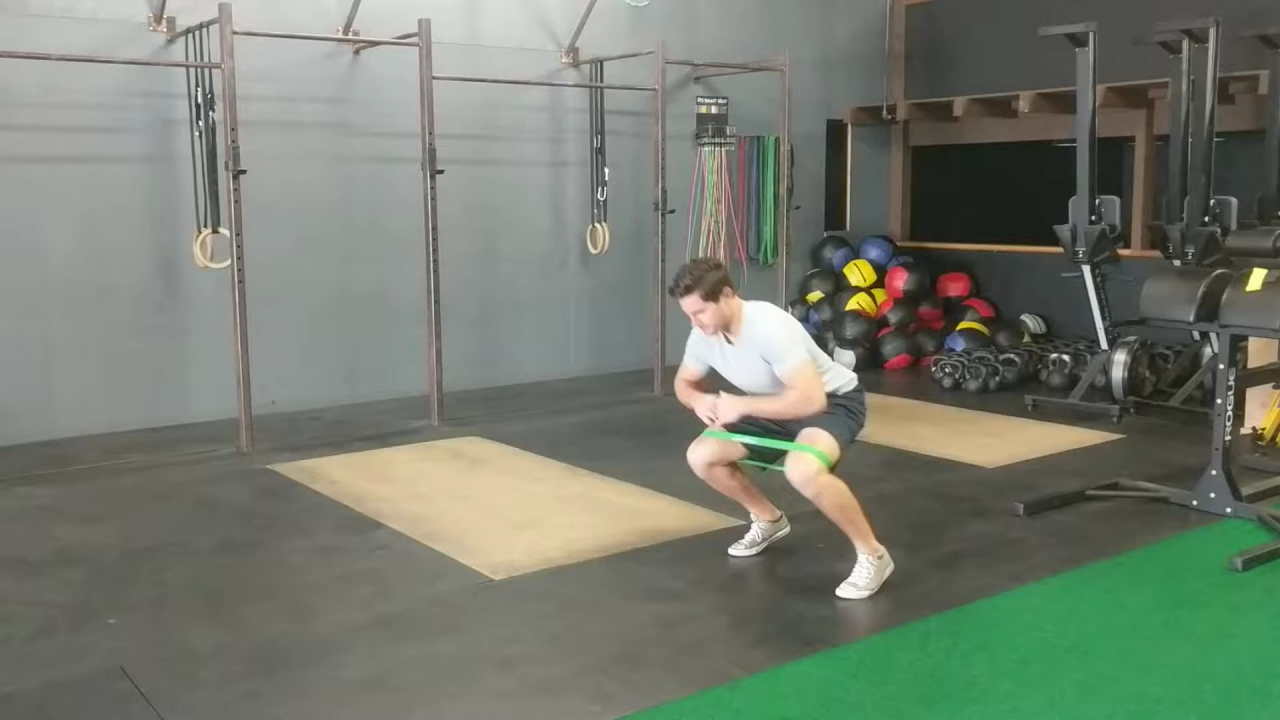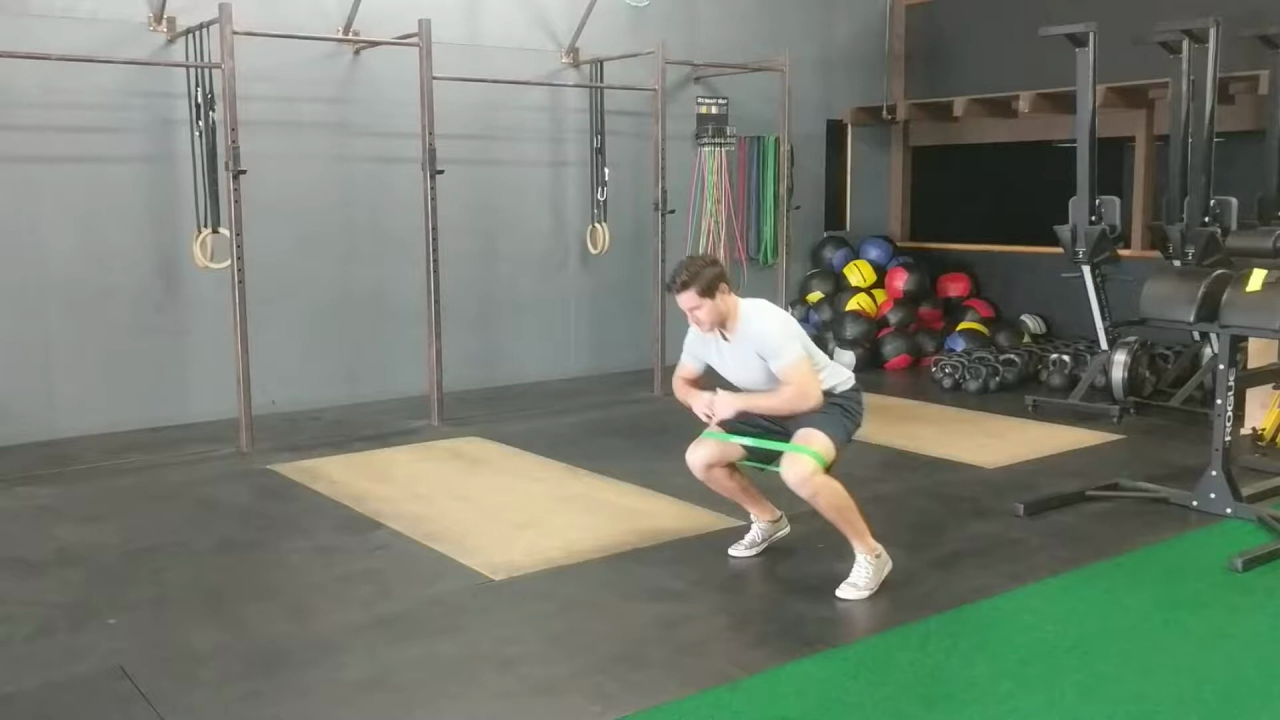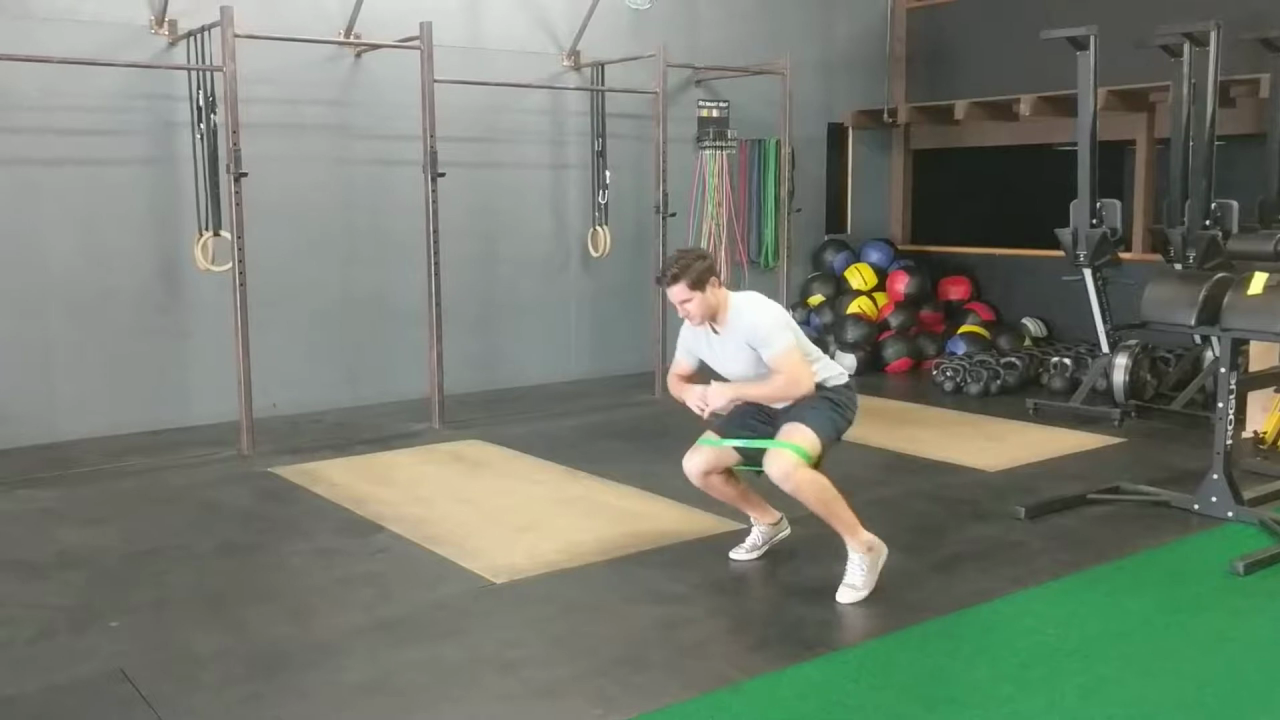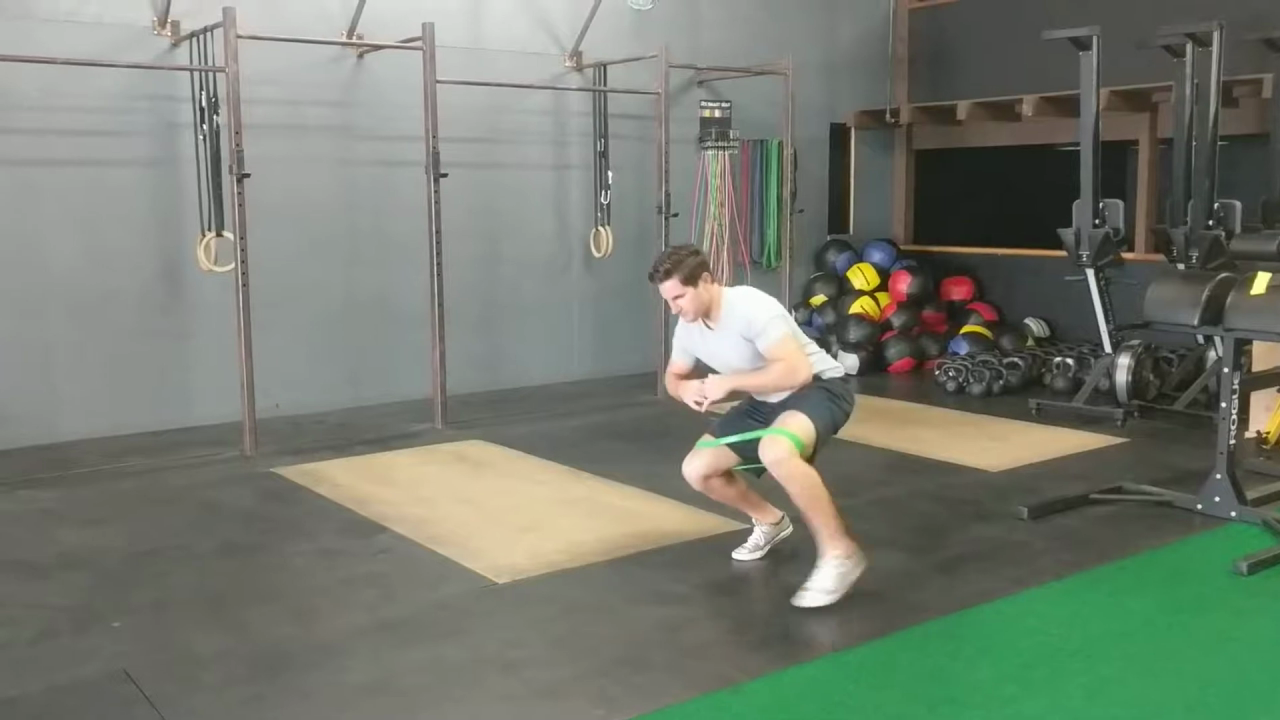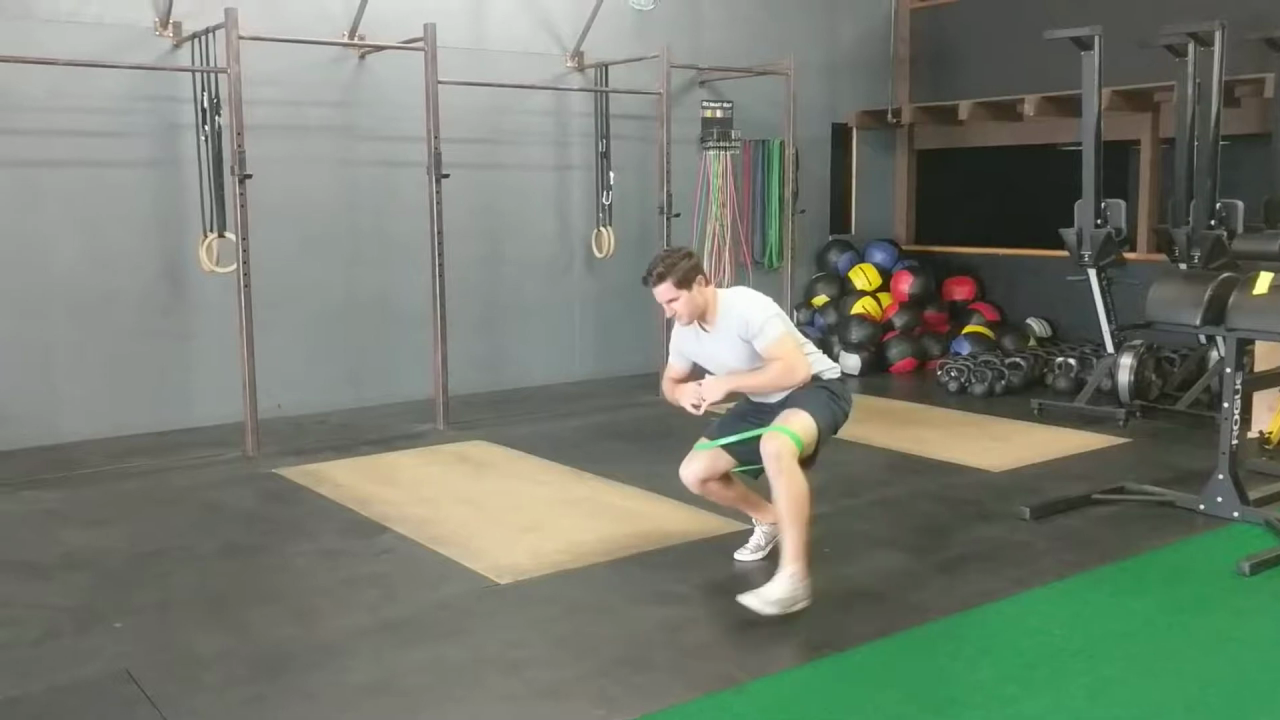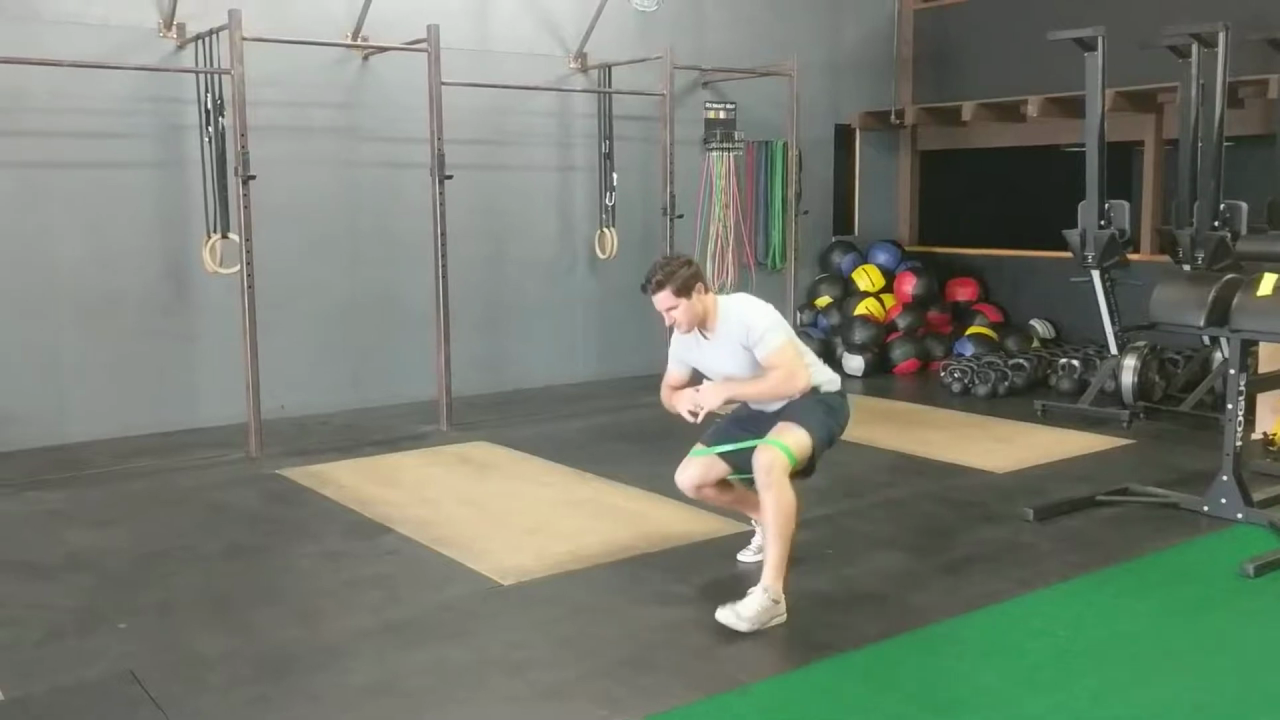
dt=0.1s
person 1, frame 1
left shoulder: (771, 328)
right shoulder: (703, 336)
left elbow: (811, 400)
right elbow: (684, 382)
left wrist: (743, 406)
right wrist: (698, 400)
left hip: (833, 400)
right hip: (778, 407)
left knee: (803, 470)
right knee: (702, 456)
left ankle: (872, 554)
right ankle: (767, 519)
person 1, frame 2
left shoulder: (766, 324)
right shoulder: (701, 333)
left elbow: (807, 395)
right elbow: (682, 380)
left wrist: (739, 402)
right wrist: (696, 398)
left hip: (829, 399)
right hip: (775, 407)
left knee: (798, 472)
right knee: (700, 458)
left ankle: (870, 553)
right ankle: (767, 519)
person 1, frame 3
left shoulder: (757, 315)
right shoulder: (694, 330)
left elbow: (799, 382)
right elbow: (677, 378)
left wrist: (733, 392)
right wrist: (691, 393)
left hip: (824, 394)
right hip: (770, 405)
left knee: (779, 466)
right knee: (697, 465)
left ankle: (864, 547)
right ankle: (767, 521)
person 1, frame 4
left shoulder: (751, 307)
right shoulder: (688, 327)
left elbow: (797, 371)
right elbow: (673, 377)
left wrist: (730, 382)
right wrist: (687, 389)
left hip: (819, 387)
right hip: (767, 399)
left knee: (776, 452)
right knee: (697, 470)
left ankle: (839, 553)
right ankle: (769, 520)
person 1, frame 5
left shoulder: (748, 308)
right shoulder: (685, 330)
left elbow: (795, 369)
right elbow: (670, 382)
left wrist: (727, 384)
right wrist: (683, 391)
left hip: (818, 388)
right hip: (765, 402)
left knee: (775, 448)
right knee: (695, 474)
left ankle: (793, 578)
right ankle: (769, 518)
person 1, frame 6
left shoulder: (749, 315)
right shoulder: (684, 337)
left elbow: (795, 379)
right elbow: (669, 388)
left wrist: (726, 390)
right wrist: (681, 399)
left hip: (816, 399)
right hip: (762, 409)
left knee: (768, 461)
right knee: (690, 479)
left ankle: (771, 595)
right ankle: (767, 519)
